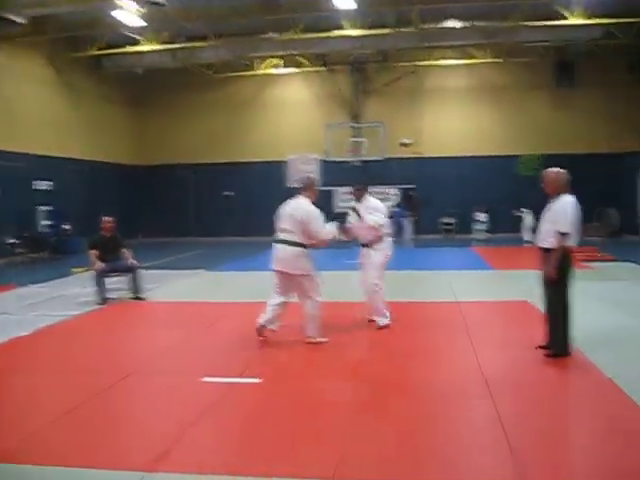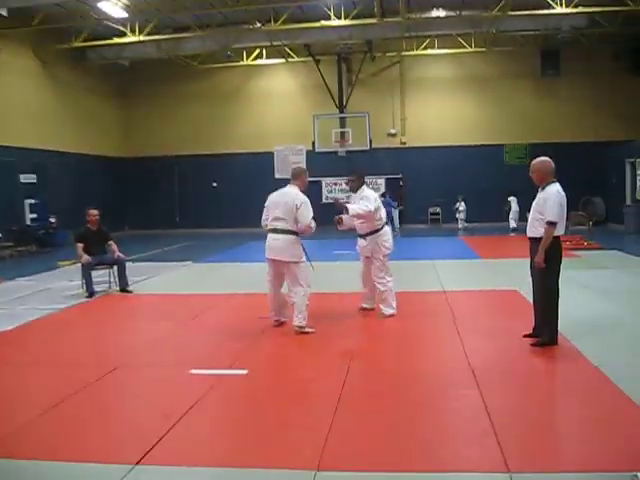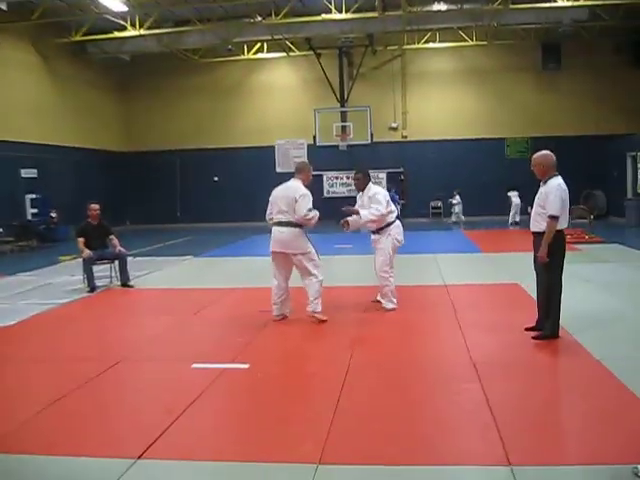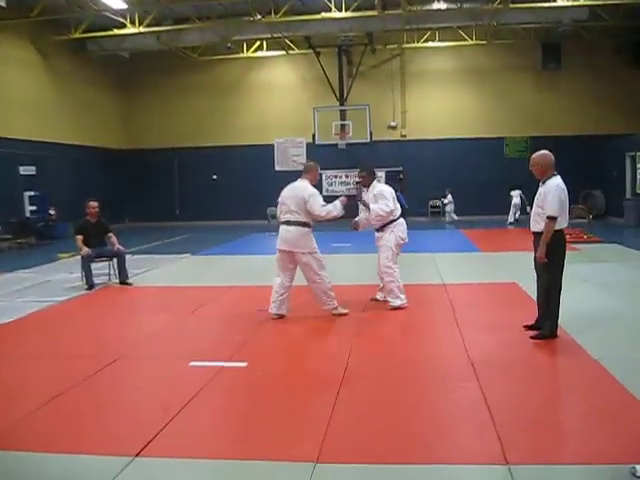
dt=0.2s
person 1, frame 1
left shoulder: (565, 204)
right shoulder: (557, 202)
left elbow: (563, 237)
left wrist: (552, 263)
left hip: (557, 258)
right hip: (551, 257)
left knee: (557, 301)
right knee: (553, 300)
left ankle: (561, 346)
right ankle: (555, 341)
person 1, frame 2
left shoulder: (553, 193)
right shoulder: (545, 190)
left elbow: (551, 226)
left wrist: (541, 252)
left hip: (547, 248)
right hip: (539, 245)
left knee: (547, 291)
right knee: (539, 290)
left ankle: (549, 335)
right ankle: (541, 329)
person 1, frame 3
left shoulder: (555, 186)
right shoulder: (548, 184)
left elbow: (553, 220)
left wrist: (544, 246)
left hip: (551, 241)
right hip: (543, 239)
left knee: (550, 284)
right knee: (543, 282)
left ankle: (551, 328)
right ankle: (543, 322)
person 1, frame 4
left shoulder: (553, 186)
right shoulder: (548, 183)
left elbow: (551, 220)
left wrist: (542, 247)
left hip: (551, 241)
right hip: (545, 239)
left knee: (550, 283)
right knee: (543, 282)
left ankle: (549, 328)
right ankle: (542, 321)
person 2, frame 1
left shoulder: (286, 205)
right shoulder: (311, 211)
right elbow: (322, 237)
right wrist: (333, 228)
left hip: (281, 251)
right hip: (296, 255)
left knee: (280, 293)
right knee: (311, 297)
left ankle: (264, 323)
right ankle: (313, 334)
person 2, frame 2
left shoulder: (273, 196)
right shoulder: (301, 198)
left elbow: (264, 222)
right elbow: (306, 226)
right wrist: (312, 222)
left hip: (272, 241)
right hip: (289, 244)
left knee: (274, 284)
right knee: (300, 286)
left ankle: (277, 317)
right ankle: (300, 323)
person 2, frame 3
left shoulder: (277, 190)
right shoulder: (302, 191)
left elbow: (269, 217)
right elbow: (304, 216)
right wrist: (315, 214)
left hip: (277, 235)
right hip: (294, 236)
left knee: (280, 277)
right knee: (313, 273)
left ankle: (279, 311)
right ankle: (315, 310)
person 2, frame 4
left shoulder: (286, 189)
right shoulder: (310, 191)
left elbow: (280, 215)
right elbow: (323, 213)
right wrist: (339, 203)
left hip: (284, 233)
right hip: (301, 235)
left knee: (283, 275)
right knee: (318, 274)
left ankle: (276, 310)
right ankle: (333, 307)
person 3, frame 1
left shoulder: (375, 205)
right shoulder: (356, 208)
left elbow: (379, 223)
right elbow: (353, 228)
left wrist: (361, 216)
right wrist: (348, 229)
left hip: (379, 247)
right hip: (366, 248)
left knee: (373, 283)
right knee: (369, 282)
left ankle: (382, 319)
right ankle: (376, 314)
person 3, frame 2
left shoulder: (368, 195)
right shoulder: (355, 197)
left elbow: (366, 210)
right elbow: (353, 218)
left wrist: (346, 207)
right wrist: (342, 219)
left hip: (378, 237)
right hip: (366, 239)
left knee: (380, 274)
right knee: (367, 274)
left ankle: (389, 309)
right ankle: (369, 302)
person 3, frame 3
left shoulder: (377, 193)
right shoulder: (361, 196)
left elbow: (378, 213)
right elbow: (361, 218)
left wrist: (357, 211)
right wrist: (348, 222)
left hip: (390, 232)
right hip: (379, 233)
left knee: (384, 269)
right knee: (381, 268)
left ankle: (390, 303)
right ankle: (384, 297)
person 3, frame 4
left shoulder: (383, 190)
right shoulder: (366, 193)
left elbow: (386, 209)
right elbow: (367, 216)
left wrist: (367, 206)
right wrist: (358, 222)
left hip: (393, 229)
right hip: (383, 231)
left knee: (387, 265)
right knee: (383, 265)
left ankle: (398, 300)
right ankle: (383, 294)
